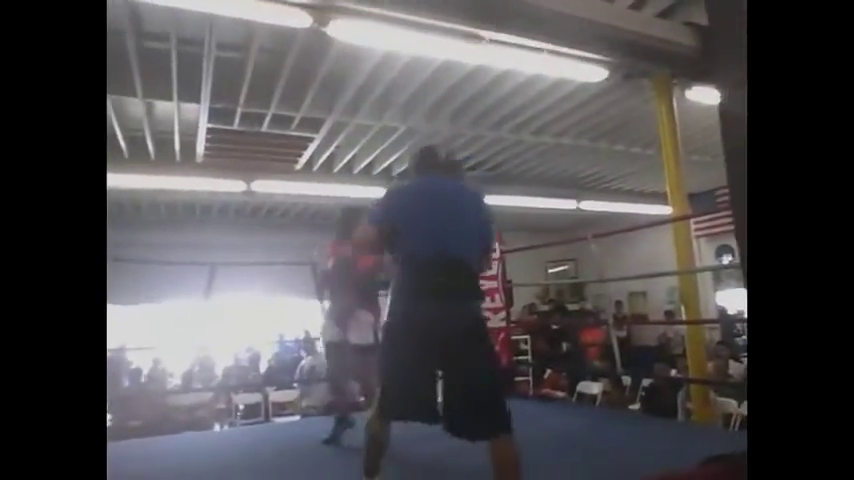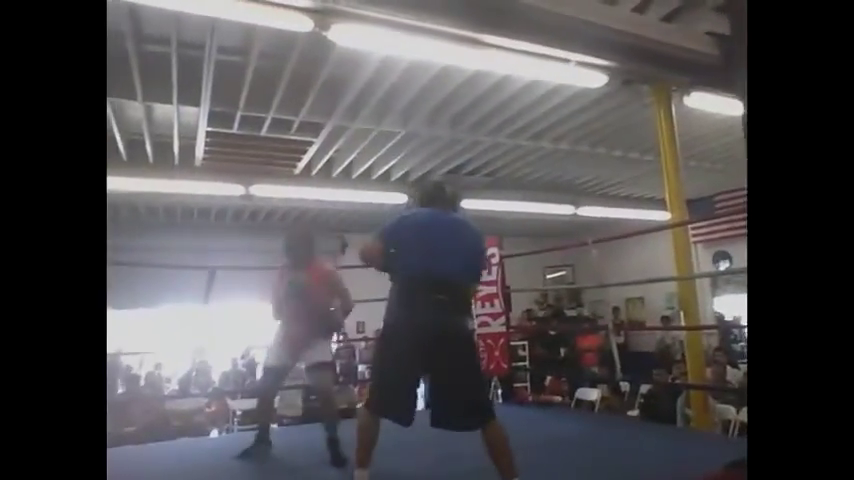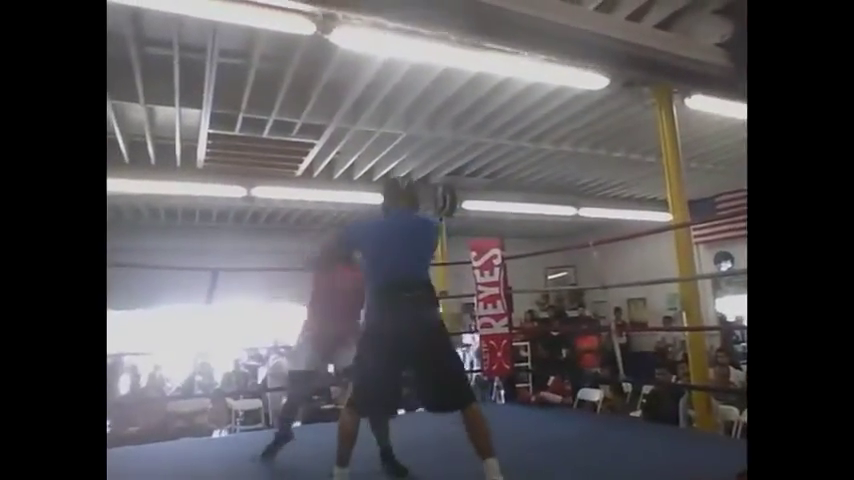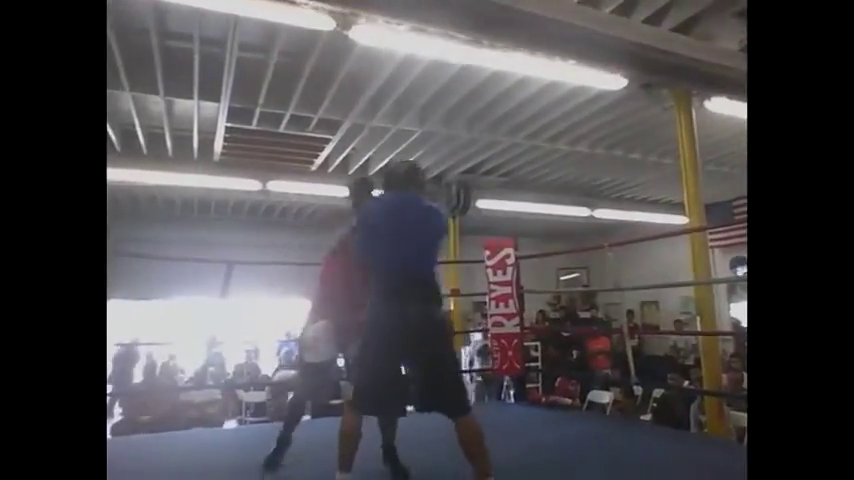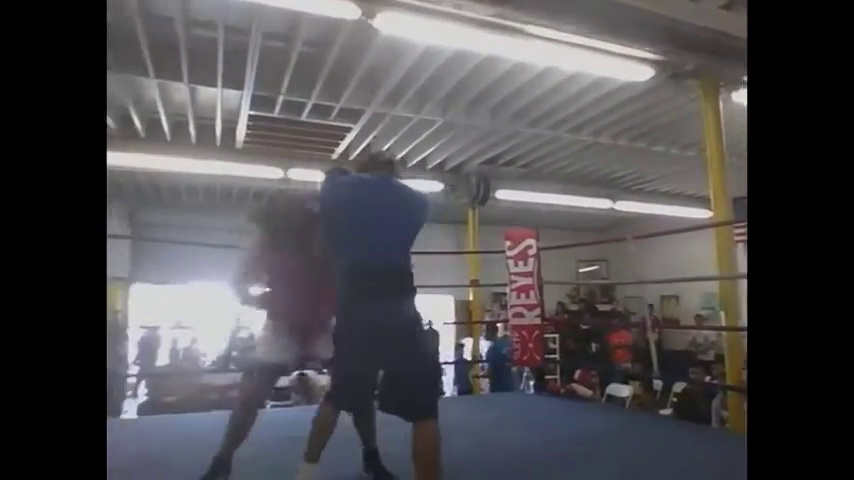
dt=0.7s
person 1, frame 1
left shoulder: (398, 196)
right shoulder: (473, 201)
left elbow: (364, 241)
right elbow: (481, 262)
left wrist: (397, 244)
left hip: (411, 310)
right hip: (463, 311)
left knee: (388, 407)
right knee: (495, 423)
person 1, frame 2
left shoulder: (407, 221)
right shoulder: (471, 234)
left elbow: (369, 253)
right elbow: (470, 291)
left hip: (405, 320)
right hip: (453, 323)
left knee: (374, 405)
right knee: (483, 415)
person 1, frame 3
left shoulder: (367, 227)
right shoulder: (428, 226)
left elbow: (342, 245)
left hip: (381, 319)
right hip: (423, 316)
left knee: (357, 403)
right knee: (464, 399)
person 1, frame 4
left shoulder: (374, 210)
right shoulder: (435, 216)
left elbow: (362, 258)
left hip: (383, 316)
right hip: (426, 315)
left knee: (358, 404)
right knee: (459, 408)
person 1, frame 5
left shoulder: (340, 190)
right shoulder: (414, 201)
left elbow: (331, 241)
left hip: (355, 307)
right hip: (398, 308)
left knee: (339, 396)
right knee: (423, 411)
person 2, frame 1
right shoulder: (335, 248)
left elbow: (382, 279)
right elbow: (324, 281)
right wrist: (335, 269)
left hip: (362, 312)
right hip: (336, 312)
left knee: (362, 371)
right knee: (336, 370)
right ankle: (343, 418)
person 2, frame 2
left shoulder: (325, 272)
right shoulder: (286, 273)
left elbow: (347, 301)
right elbow: (278, 311)
left wrist: (335, 316)
right wrist: (289, 293)
left hip: (316, 337)
right hip: (288, 336)
left knee: (324, 389)
right knee: (265, 390)
left ankle: (333, 442)
right ankle: (262, 439)
person 2, frame 3
left shoulder: (361, 273)
right shoulder: (327, 263)
left hip: (347, 338)
right hip: (315, 337)
right knee: (297, 396)
left ankle: (387, 453)
right ankle: (281, 435)
person 2, frame 4
right shoulder: (348, 244)
left hip: (358, 325)
right hip: (325, 322)
right knee: (306, 390)
left ankle: (389, 451)
right ankle: (283, 441)
person 2, frame 5
left shoulder: (321, 239)
right shoulder: (268, 247)
right elbow: (240, 285)
right wrist: (262, 300)
left hip: (322, 324)
right hip: (284, 327)
right knee: (248, 399)
